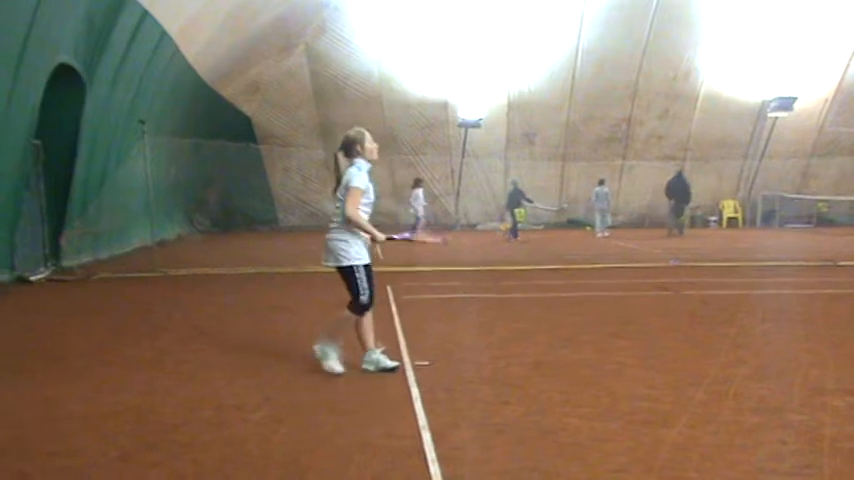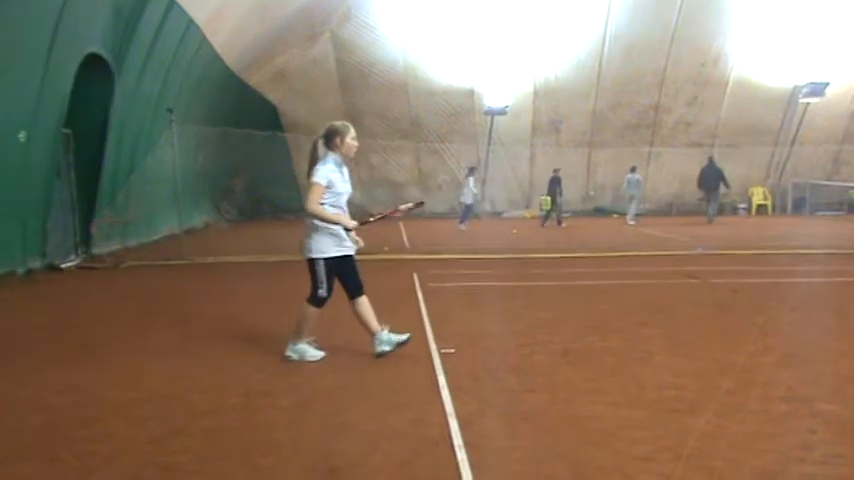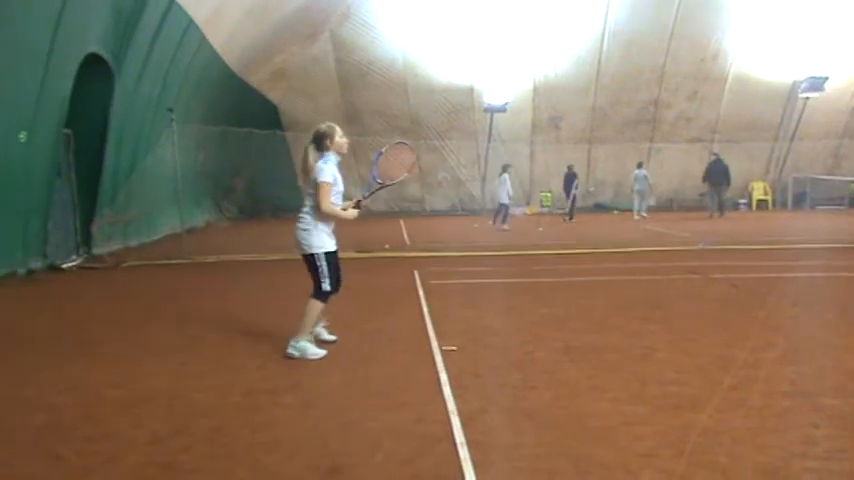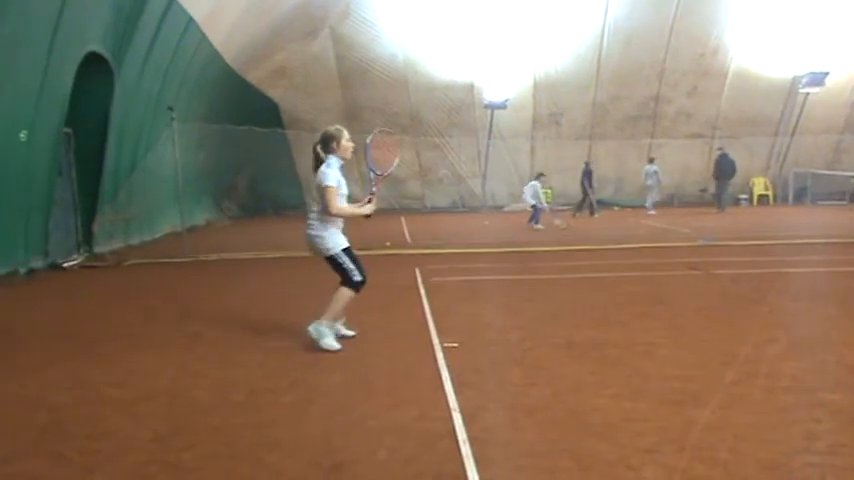
dt=0.5s
person 1, frame 1
left shoulder: (356, 173)
right shoulder: (358, 174)
right elbow: (350, 214)
left wrist: (365, 234)
right wrist: (374, 233)
left hip: (351, 244)
right hip: (347, 245)
left knee: (364, 301)
right knee: (362, 301)
left ankle: (371, 355)
right ankle: (328, 345)
person 1, frame 2
left shoulder: (342, 169)
right shoulder: (324, 169)
right elbow: (311, 207)
left wrist: (349, 231)
right wrist: (345, 223)
left hip: (339, 241)
right hip: (321, 241)
left knee: (355, 290)
right knee: (320, 294)
left ankle: (381, 338)
right ankle: (296, 345)
person 1, frame 3
left shoulder: (330, 166)
right shoulder: (326, 167)
right elbow: (324, 207)
left wrist: (346, 206)
right wrist: (348, 215)
left hip: (324, 234)
right hip: (314, 234)
left knee: (332, 285)
right knee: (324, 288)
left ankle: (315, 327)
right ankle: (299, 342)
person 1, frame 4
left shoulder: (331, 169)
right shoulder: (331, 171)
right elbow: (333, 209)
left wrist: (360, 205)
right wrist: (363, 211)
left hip: (324, 233)
right hip: (325, 234)
left knee: (350, 278)
right knee: (356, 280)
left ankle: (334, 325)
right ankle: (321, 325)
